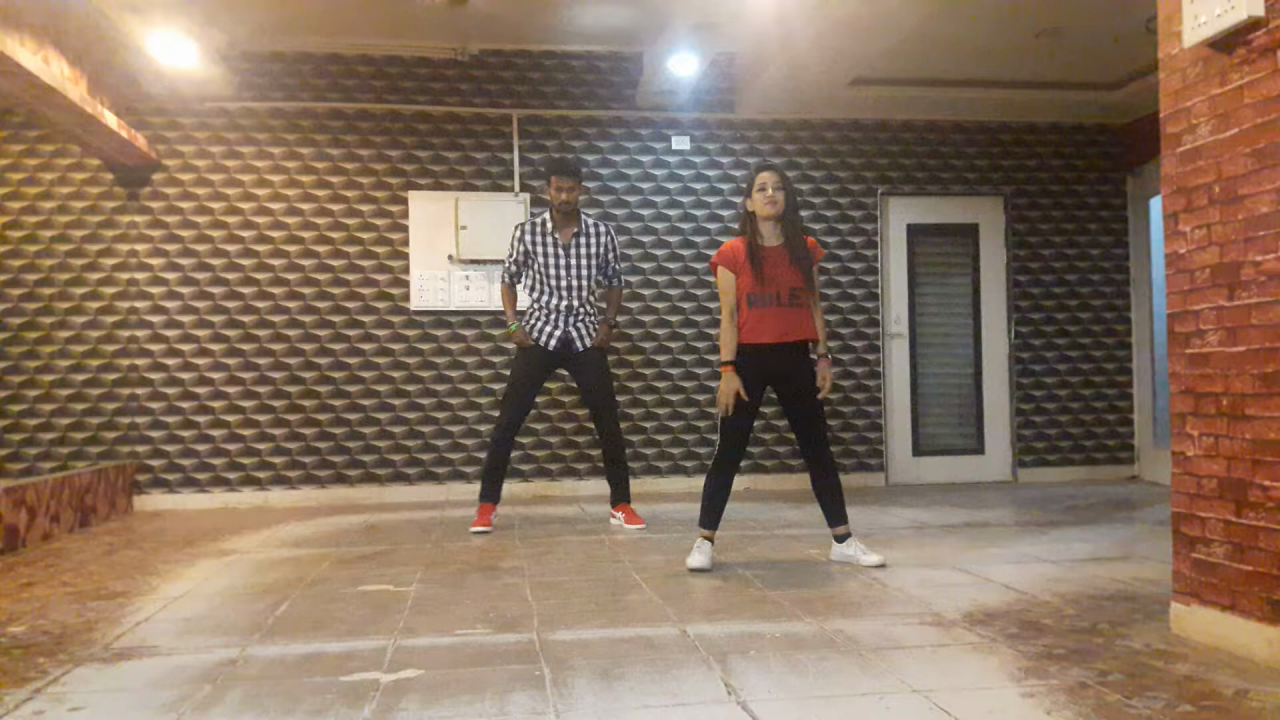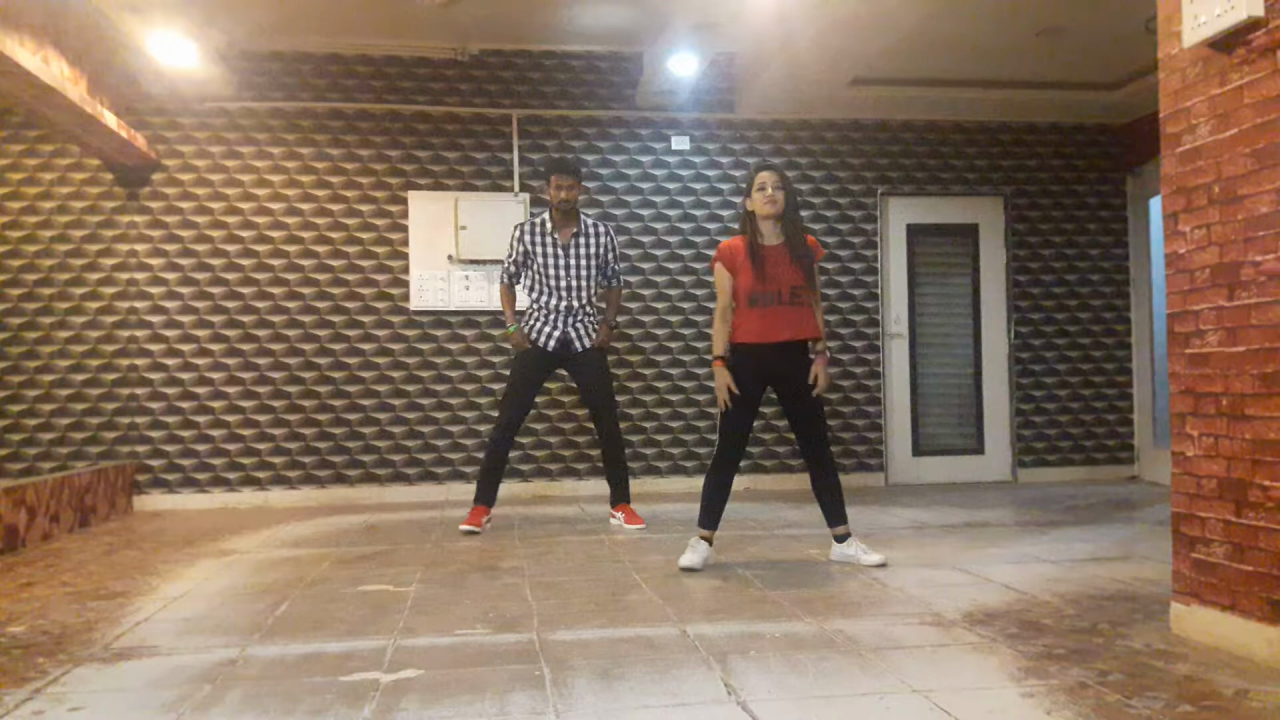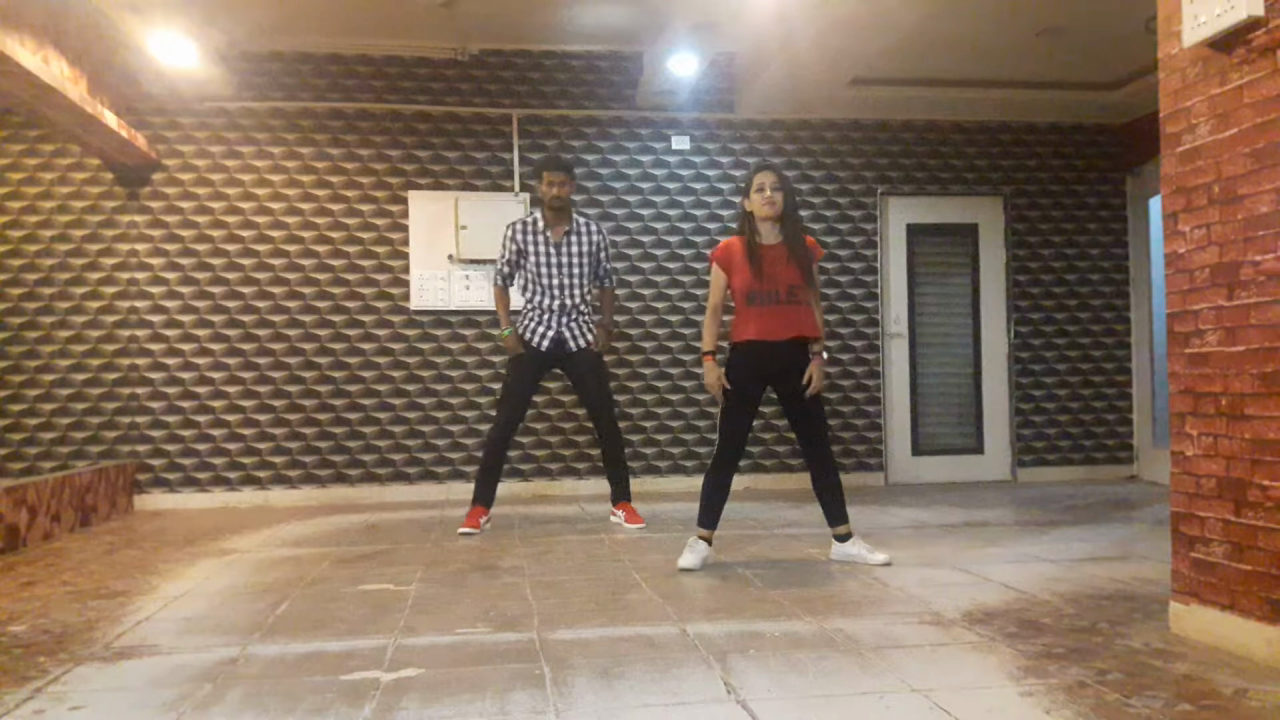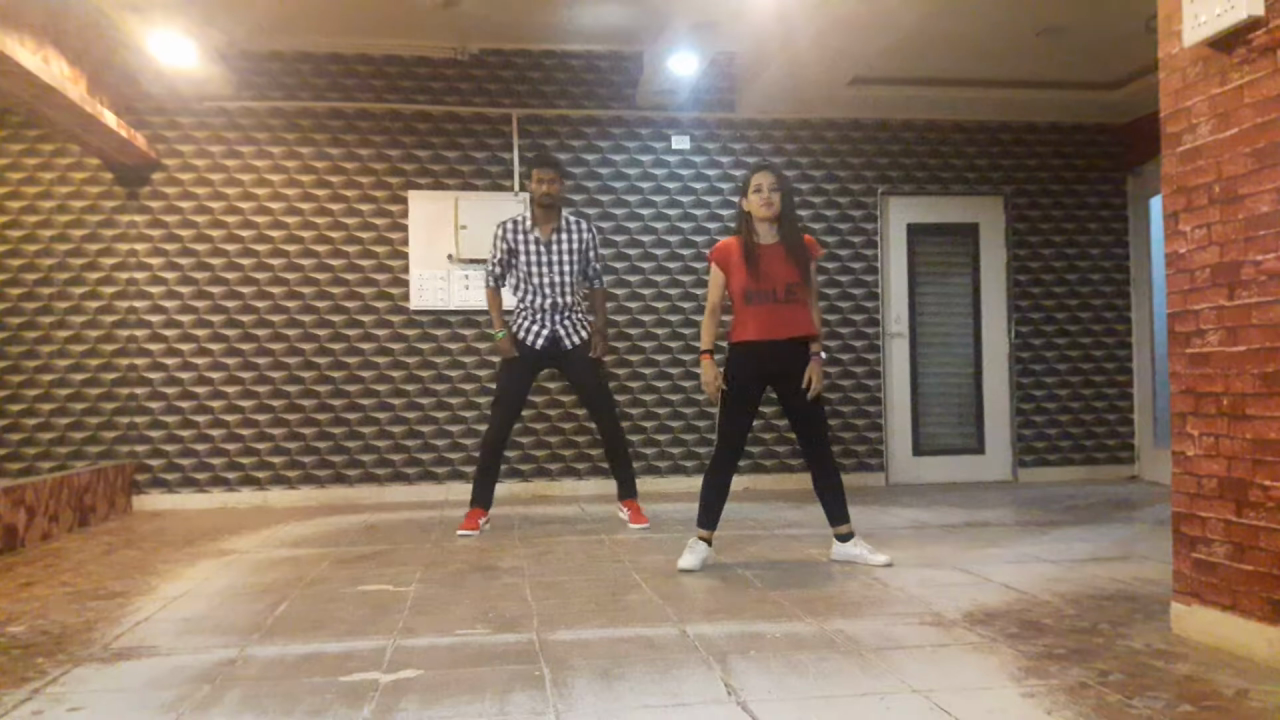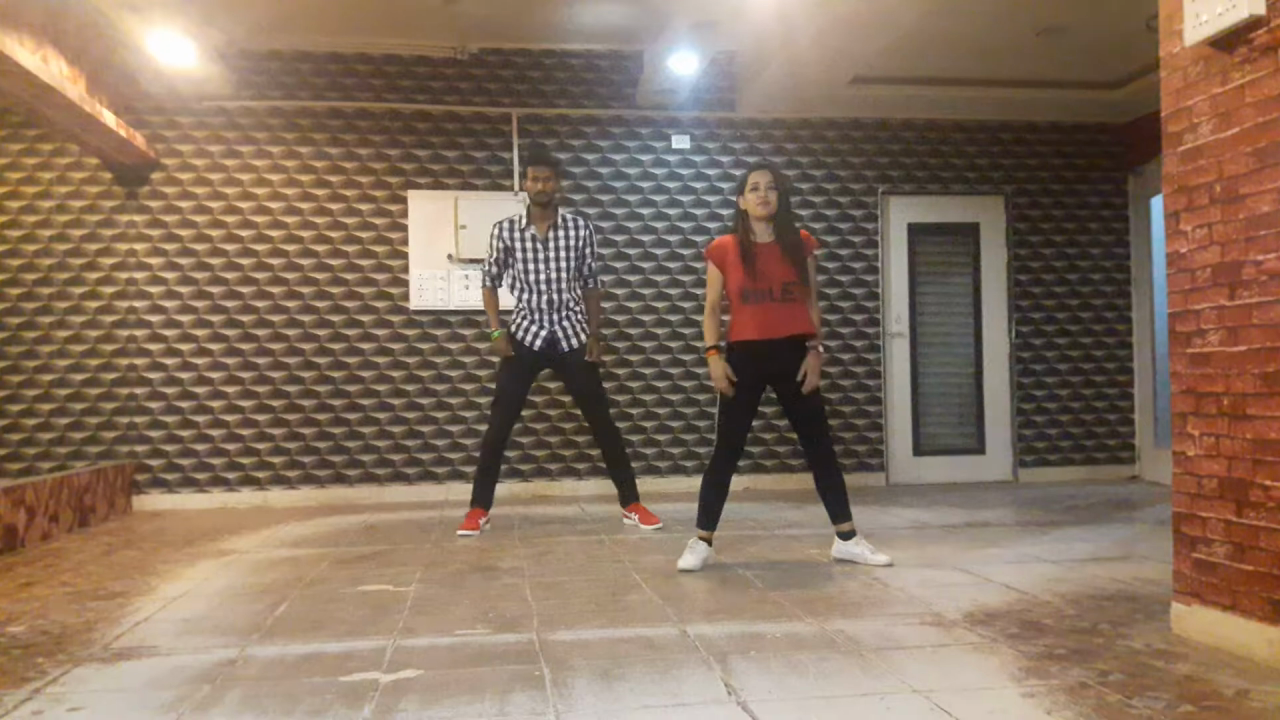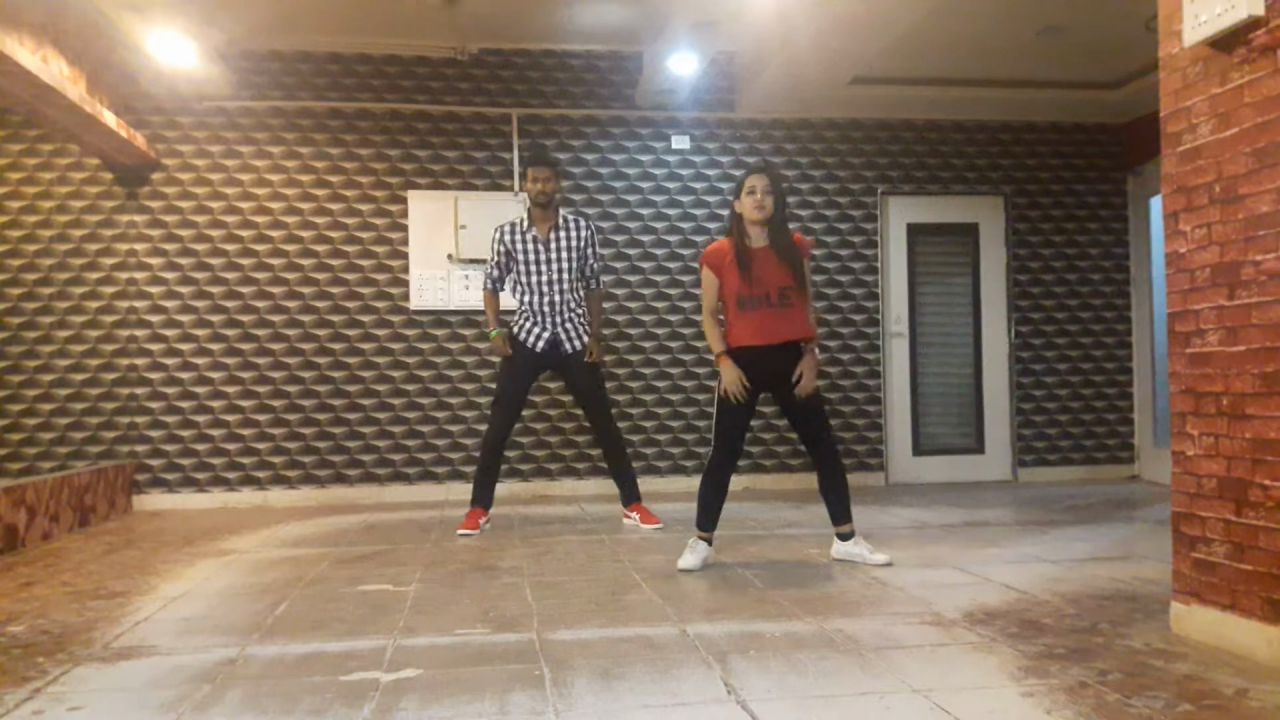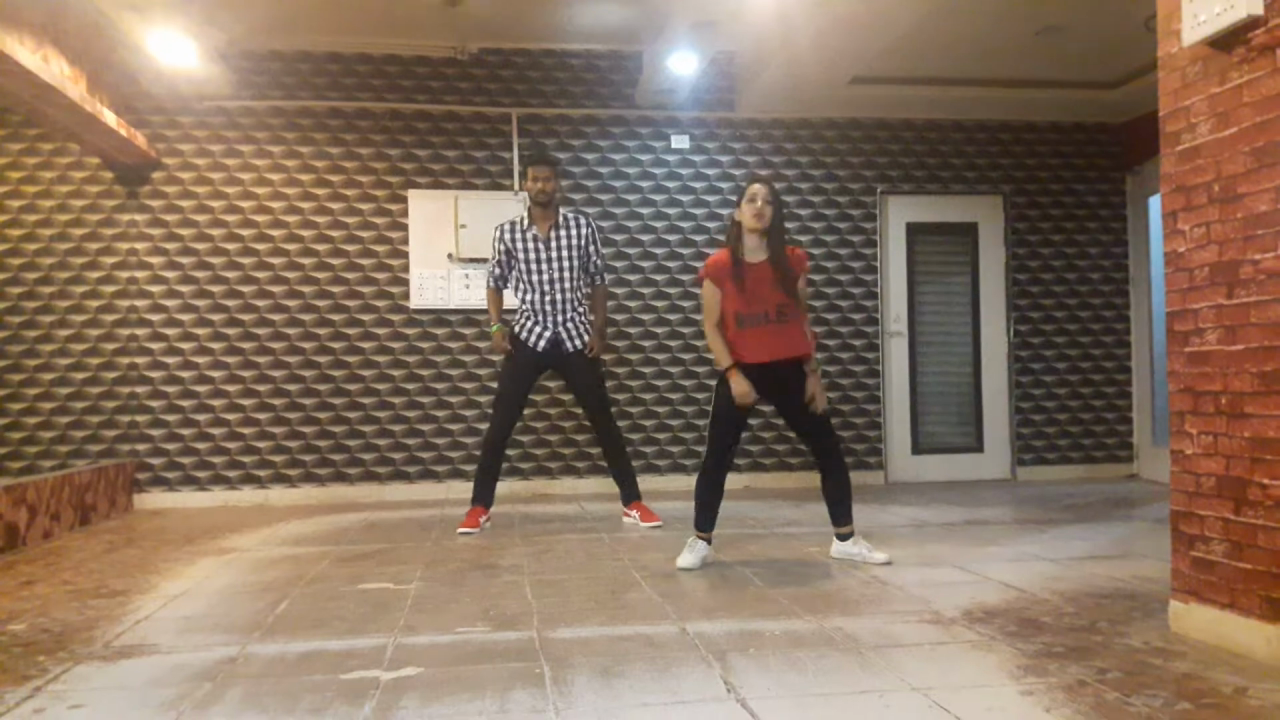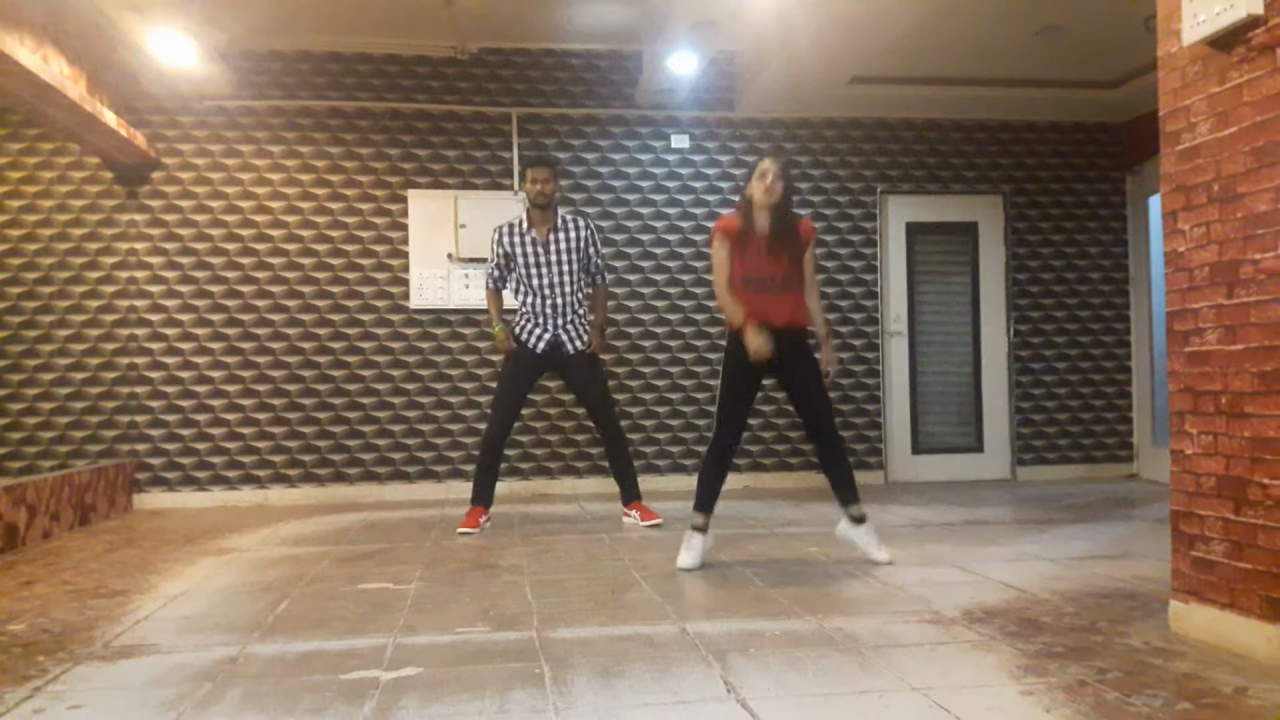
dt=0.1s
person 1, frame 1
left shoulder: (805, 248)
right shoulder: (731, 254)
left elbow: (814, 307)
right elbow: (729, 315)
left wrist: (824, 357)
right wrist: (727, 369)
left hip: (795, 358)
right hip: (749, 359)
left knee: (817, 449)
right knee: (730, 452)
left ankle: (843, 540)
right ankle: (705, 541)
person 1, frame 2
left shoulder: (805, 247)
right shoulder: (731, 251)
left elbow: (814, 305)
right elbow: (723, 311)
left wrist: (821, 354)
right wrist: (719, 364)
left hip: (794, 357)
right hip: (748, 358)
left knee: (817, 448)
right knee: (729, 451)
left ankle: (842, 540)
right ankle: (703, 541)
person 1, frame 3
left shoulder: (805, 247)
right shoulder: (728, 252)
left elbow: (814, 306)
right elbow: (714, 310)
left wrist: (818, 355)
right wrist: (708, 358)
left hip: (794, 356)
right hip: (747, 357)
left knee: (819, 449)
right knee: (729, 451)
left ankle: (843, 540)
right ankle: (702, 541)
person 1, frame 4
left shoulder: (803, 247)
right shoulder: (727, 252)
left elbow: (812, 305)
right elbow: (713, 309)
left wrist: (817, 355)
right wrist: (706, 357)
left hip: (793, 356)
right hip: (746, 357)
left knee: (818, 448)
right knee: (727, 451)
left ankle: (844, 540)
right ankle: (702, 541)
person 1, frame 5
left shoulder: (801, 244)
right shoulder: (723, 250)
left elbow: (811, 303)
right elbow: (712, 310)
left wrist: (816, 350)
right wrist: (713, 353)
left hip: (793, 354)
right hip: (744, 356)
left knee: (819, 446)
right knee: (726, 452)
left ankle: (847, 539)
right ankle: (702, 542)
person 1, frame 6
left shoulder: (795, 247)
right shoulder: (718, 254)
left elbow: (806, 305)
right elbow: (709, 315)
left wrist: (811, 355)
right wrist: (722, 360)
left hip: (789, 358)
right hip: (743, 361)
left knee: (824, 447)
right knee: (724, 454)
left ankle: (846, 539)
right ankle: (702, 542)
person 1, frame 7
left shoulder: (793, 261)
right shoulder: (719, 266)
left elbow: (801, 319)
right elbow: (711, 327)
left wrist: (813, 371)
right wrist: (732, 372)
left hip: (788, 371)
right hip: (741, 371)
left knee: (828, 449)
right knee: (718, 457)
left ankle: (847, 539)
right ankle: (701, 541)
person 1, frame 8
left shoulder: (801, 231)
right shoulder: (729, 228)
left elbow: (811, 291)
right elbow: (722, 288)
left wrist: (825, 341)
right wrist: (747, 327)
left hip: (792, 343)
right hip: (745, 343)
left knee: (825, 431)
right knee: (726, 438)
left ankle: (855, 521)
right ankle: (698, 531)
person 2, frame 1
left shoulder: (602, 233)
right shoulder: (527, 231)
left elbow: (614, 281)
right elbow: (509, 279)
left wrist: (609, 322)
right wrist: (514, 324)
left hip: (585, 336)
right hip: (540, 335)
left knee: (608, 419)
right knee: (510, 418)
left ankle: (620, 504)
right ankle: (488, 503)
person 2, frame 2
left shoulder: (601, 233)
right shoulder: (526, 232)
left elbow: (613, 282)
right elbow: (508, 280)
left wrist: (609, 323)
right wrist: (512, 325)
left hip: (584, 337)
right hip: (539, 336)
left knee: (607, 419)
right knee: (509, 419)
left ankle: (620, 504)
right ankle: (482, 505)
person 2, frame 3
left shoulder: (593, 232)
right shoulder: (518, 231)
left elbow: (604, 283)
right elbow: (502, 282)
left wrist: (606, 325)
right wrist: (507, 329)
left hip: (579, 336)
right hip: (533, 336)
left knee: (605, 418)
right knee: (506, 420)
left ankle: (621, 502)
right ankle: (480, 506)
person 2, frame 4
left shoulder: (583, 231)
right shoulder: (509, 231)
left elbow: (595, 282)
right elbow: (494, 282)
left wrist: (599, 328)
right wrist: (500, 331)
left hip: (572, 335)
right hip: (527, 335)
left knee: (606, 414)
right knee: (501, 420)
left ankle: (628, 499)
right ankle: (479, 508)
person 2, frame 5
left shoulder: (580, 228)
right shoulder: (505, 230)
left elbow: (591, 284)
right elbow: (490, 282)
left wrist: (595, 334)
right wrist: (496, 330)
left hip: (572, 337)
right hip: (525, 337)
left knee: (601, 420)
right knee: (500, 423)
left ankle: (631, 503)
right ankle: (479, 509)
person 2, frame 6
left shoulder: (581, 229)
right shoulder: (506, 234)
left elbow: (593, 285)
right elbow: (491, 285)
left wrist: (596, 334)
right wrist: (495, 330)
left hip: (573, 338)
right hip: (527, 338)
left knee: (602, 420)
right knee: (500, 423)
left ankle: (632, 504)
right ankle: (479, 508)
person 2, frame 7
left shoulder: (582, 227)
right shoulder: (508, 232)
left elbow: (597, 281)
right elbow: (495, 284)
left wrist: (599, 329)
right wrist: (496, 326)
left hip: (575, 337)
right hip: (529, 337)
left knee: (603, 420)
right knee: (501, 422)
left ankle: (632, 502)
right ankle: (480, 506)
person 2, frame 8
left shoulder: (582, 229)
right shoulder: (506, 235)
left elbow: (598, 280)
right elbow: (494, 285)
left wrist: (599, 328)
right wrist: (497, 326)
left hip: (575, 339)
right hip: (529, 339)
left knee: (606, 419)
right knee: (499, 422)
left ankle: (632, 502)
right ankle: (479, 507)
